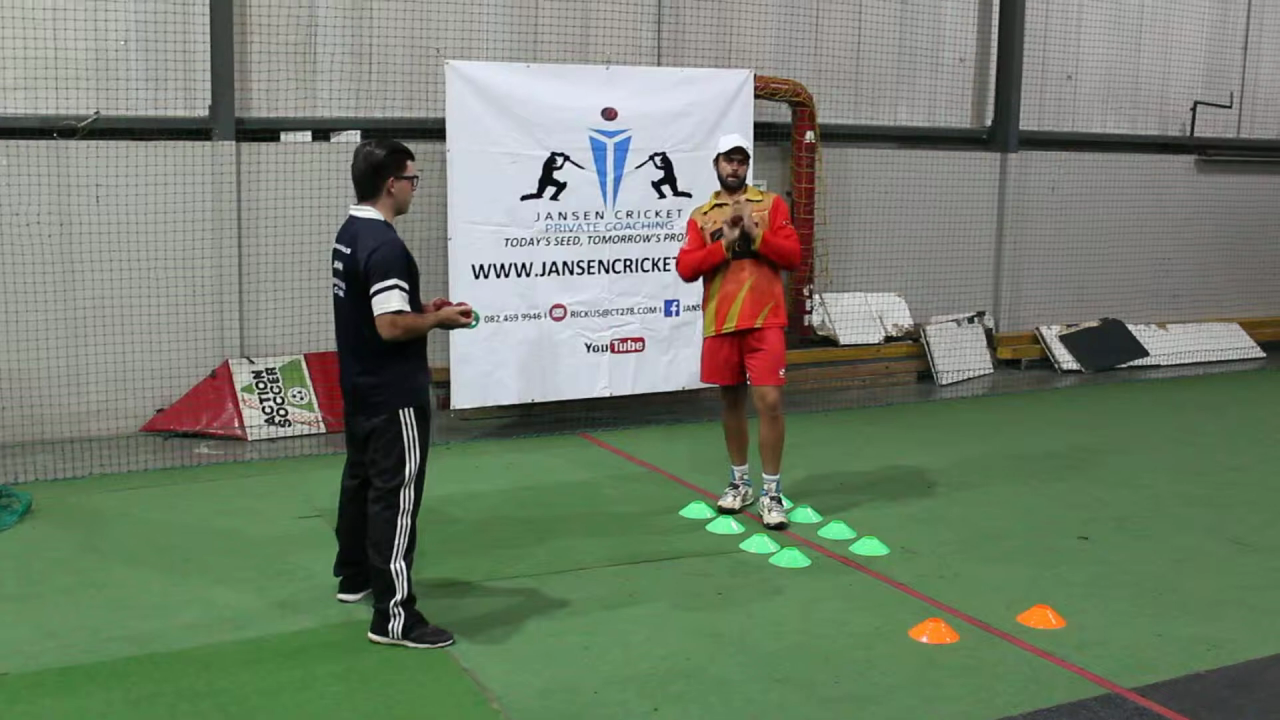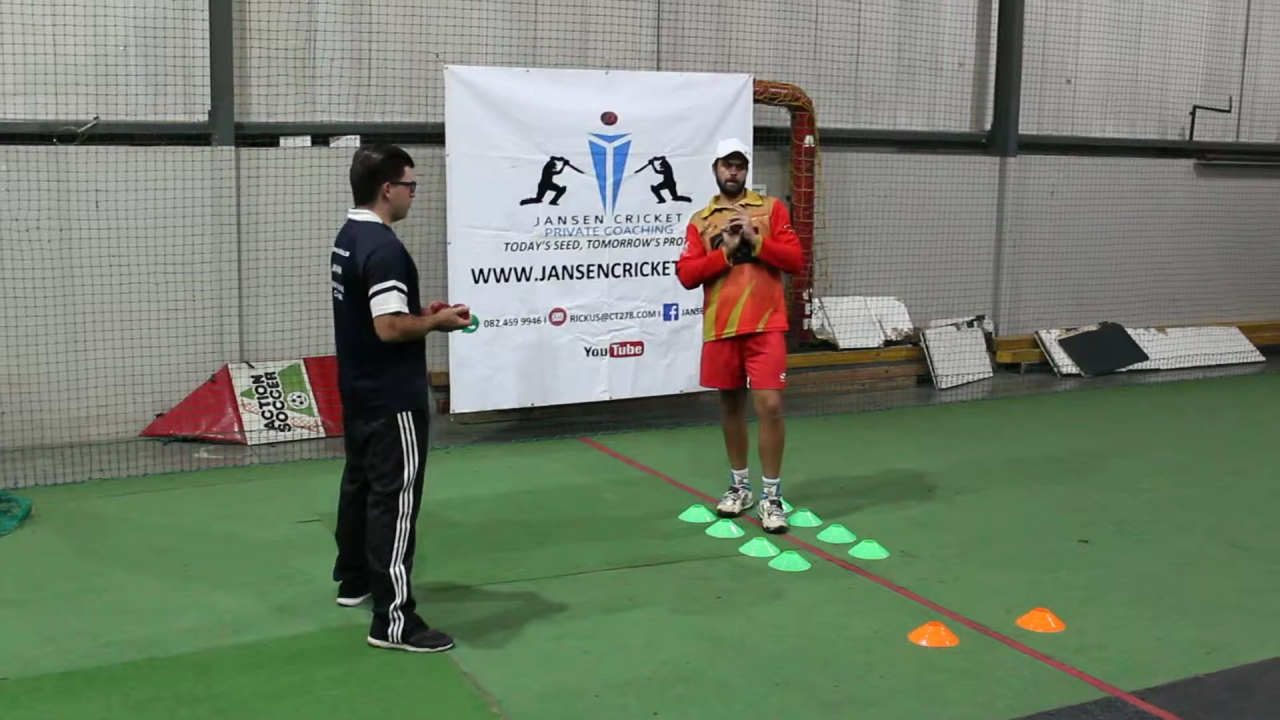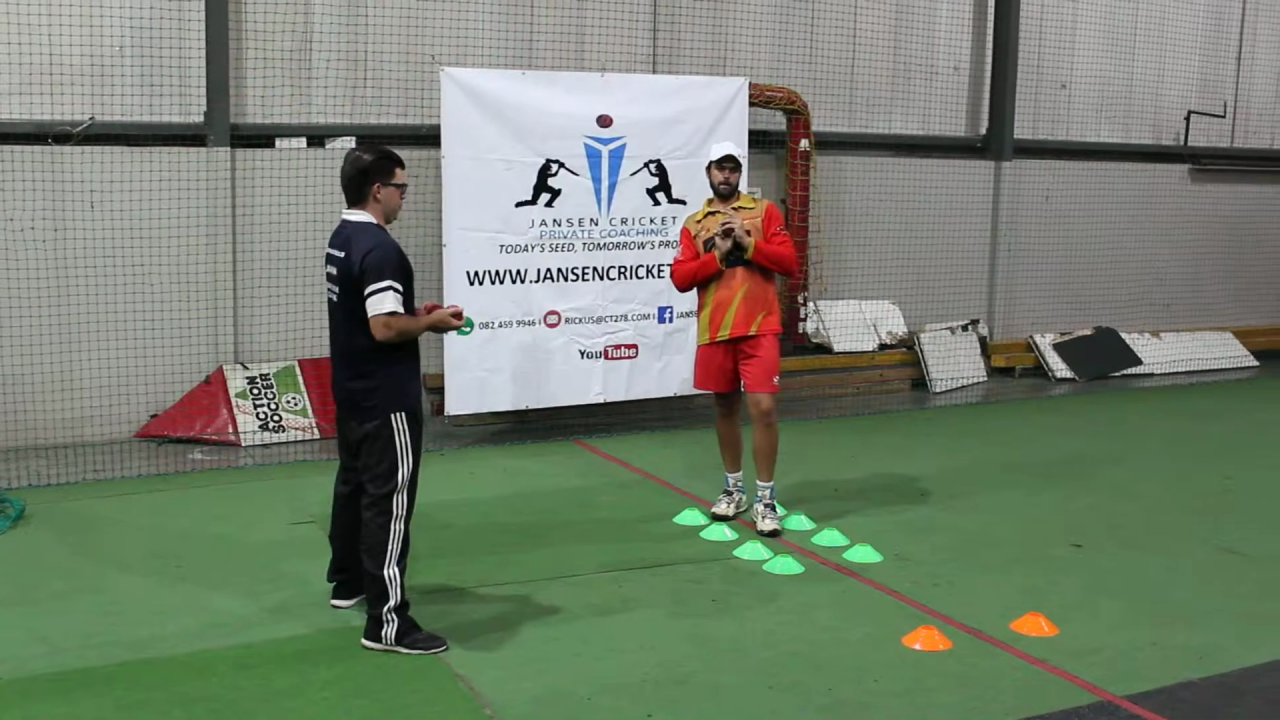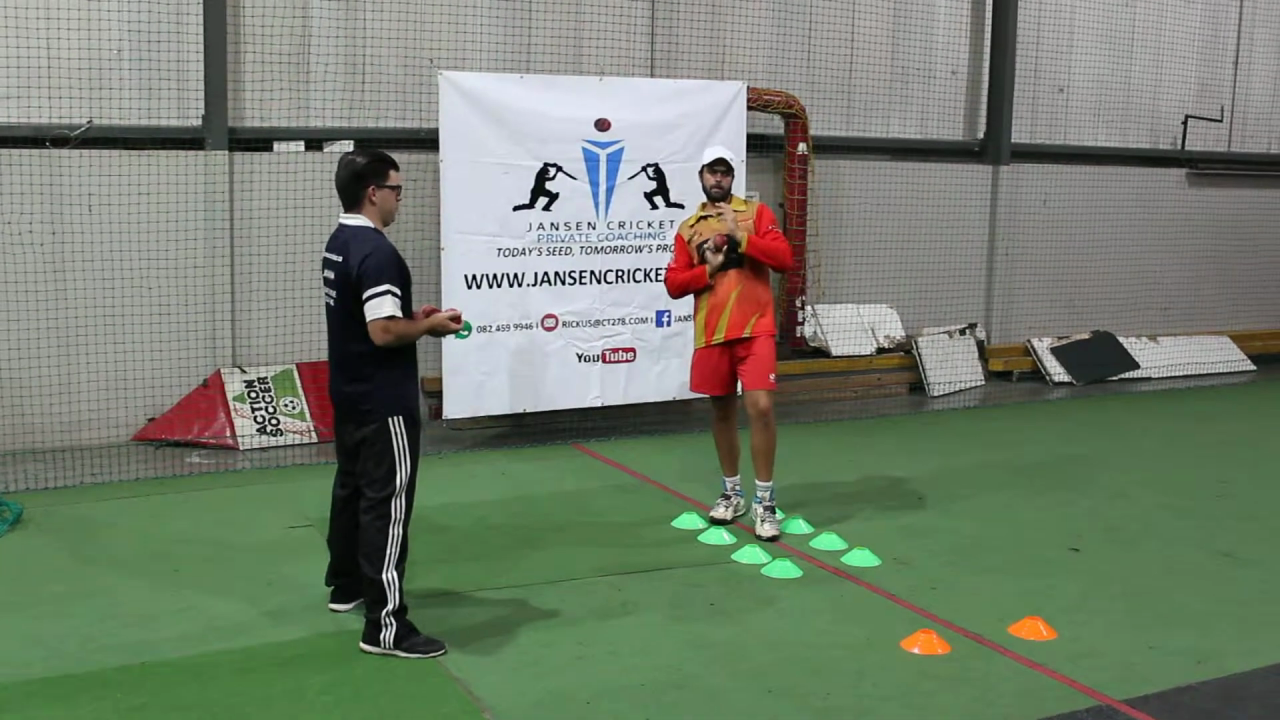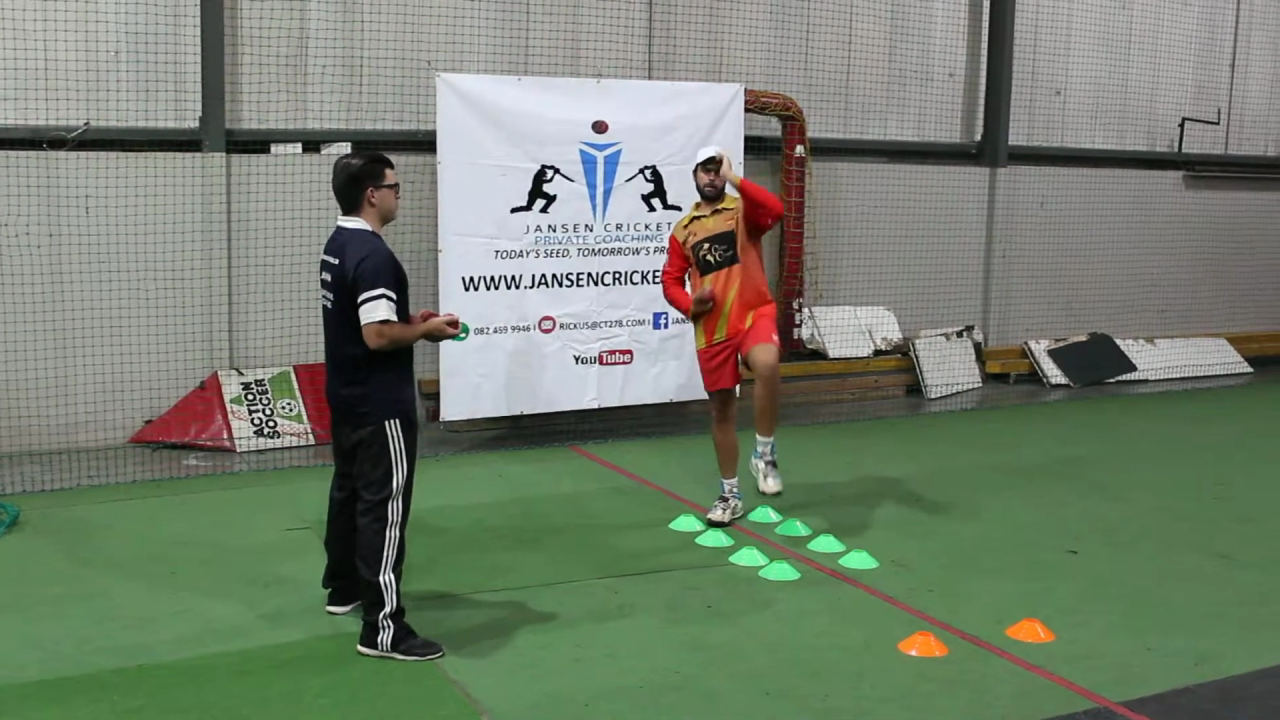
dt=0.4s
person 1, frame 1
left shoulder: (350, 233)
right shoulder: (385, 246)
right elbow: (391, 327)
left wrist: (420, 309)
right wrist: (439, 319)
left hip: (360, 387)
right hip: (393, 396)
left knee: (361, 479)
right knee: (395, 497)
left ankle: (354, 576)
right ankle: (393, 615)
person 1, frame 2
left shoulder: (348, 237)
right shoulder: (384, 248)
right elbow: (389, 328)
left wrist: (419, 312)
right wrist: (438, 322)
left hip: (359, 390)
right hip: (391, 399)
left knee: (360, 483)
right knee: (394, 500)
left ankle: (354, 580)
right ankle: (393, 619)
person 1, frame 3
left shoulder: (342, 238)
right shoulder: (379, 248)
right elbow: (385, 327)
left wrist: (414, 312)
right wrist: (431, 322)
left hip: (353, 391)
right hip: (386, 399)
left knee: (354, 485)
right knee: (388, 502)
left ankle: (348, 582)
right ankle: (386, 621)
person 1, frame 4
left shoulder: (338, 243)
right shoulder: (376, 252)
right elbow: (384, 332)
left wrist: (411, 315)
right wrist: (430, 326)
left hip: (350, 395)
right hip: (383, 403)
left knee: (352, 488)
right knee: (387, 505)
left ankle: (346, 585)
right ankle: (385, 625)
person 1, frame 5
left shoulder: (338, 244)
right shoulder: (373, 256)
right elbow: (378, 336)
left wrist: (409, 319)
right wrist: (426, 330)
left hip: (347, 397)
right hip: (380, 405)
left knee: (349, 491)
right knee: (384, 508)
left ankle: (344, 588)
right ankle: (382, 627)
person 2, frame 1
left shoulder: (772, 204)
right shoulder: (701, 216)
left elbow: (792, 256)
right elbow: (686, 269)
left wrist: (755, 232)
right wrist: (725, 242)
left hip: (765, 322)
right hip: (721, 323)
left knee: (769, 402)
right knee: (731, 400)
left ankle: (771, 492)
right ankle: (739, 482)
person 2, frame 2
left shoulder: (771, 208)
right shoulder: (700, 221)
left elbow: (795, 259)
right elbow: (687, 276)
left wrist: (755, 238)
right wrist: (725, 251)
left hip: (765, 326)
right hip: (720, 329)
left knee: (770, 405)
right knee: (731, 405)
left ankle: (771, 495)
right ankle: (739, 486)
person 2, frame 3
left shoulder: (764, 210)
right shoulder: (694, 223)
left elbow: (788, 262)
right elbow: (681, 278)
left wrist: (747, 241)
right wrist: (718, 254)
left hip: (758, 329)
right hip: (714, 331)
left knee: (763, 408)
right knee: (725, 407)
left ankle: (765, 499)
right ankle: (733, 489)
person 2, frame 4
left shoulder: (756, 213)
right shoulder: (688, 228)
left elbow: (784, 259)
right elbow: (673, 284)
left wrist: (741, 237)
right wrist: (708, 269)
left hip: (754, 330)
right hip: (711, 334)
left knee: (761, 408)
right knee: (722, 411)
left ankle: (764, 500)
right ankle: (731, 492)
person 2, frame 5
left shoulder: (743, 208)
right shoulder: (682, 229)
left elbow: (775, 210)
right elbow: (670, 281)
left wrist: (735, 180)
right wrist: (690, 304)
left hip: (755, 314)
right hip: (713, 329)
left knee: (767, 368)
right knee: (722, 409)
left ankle: (765, 455)
right ankle: (730, 494)
